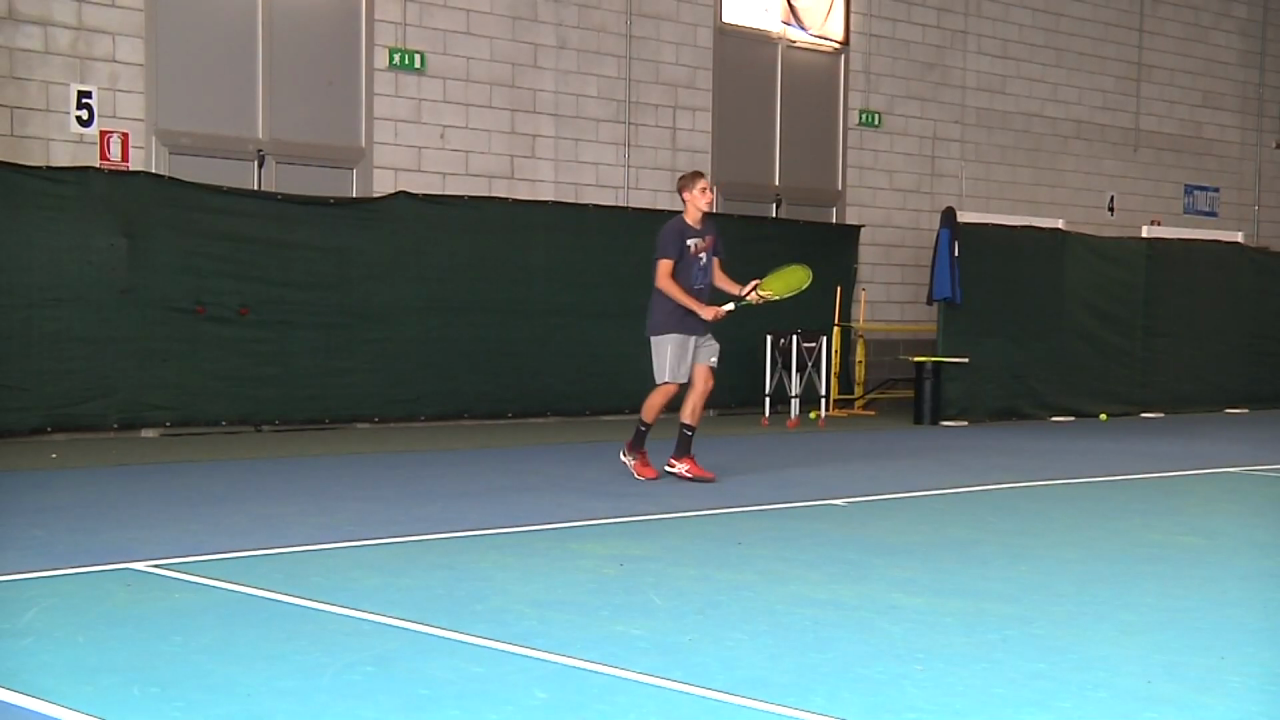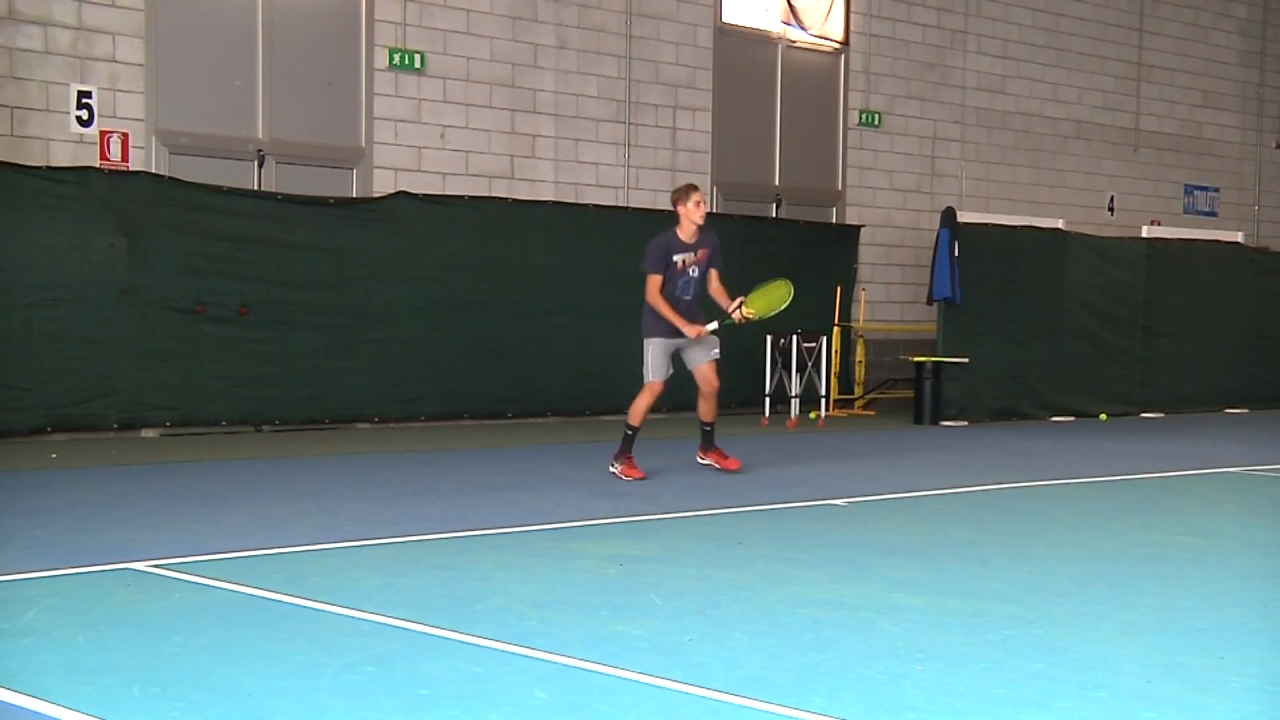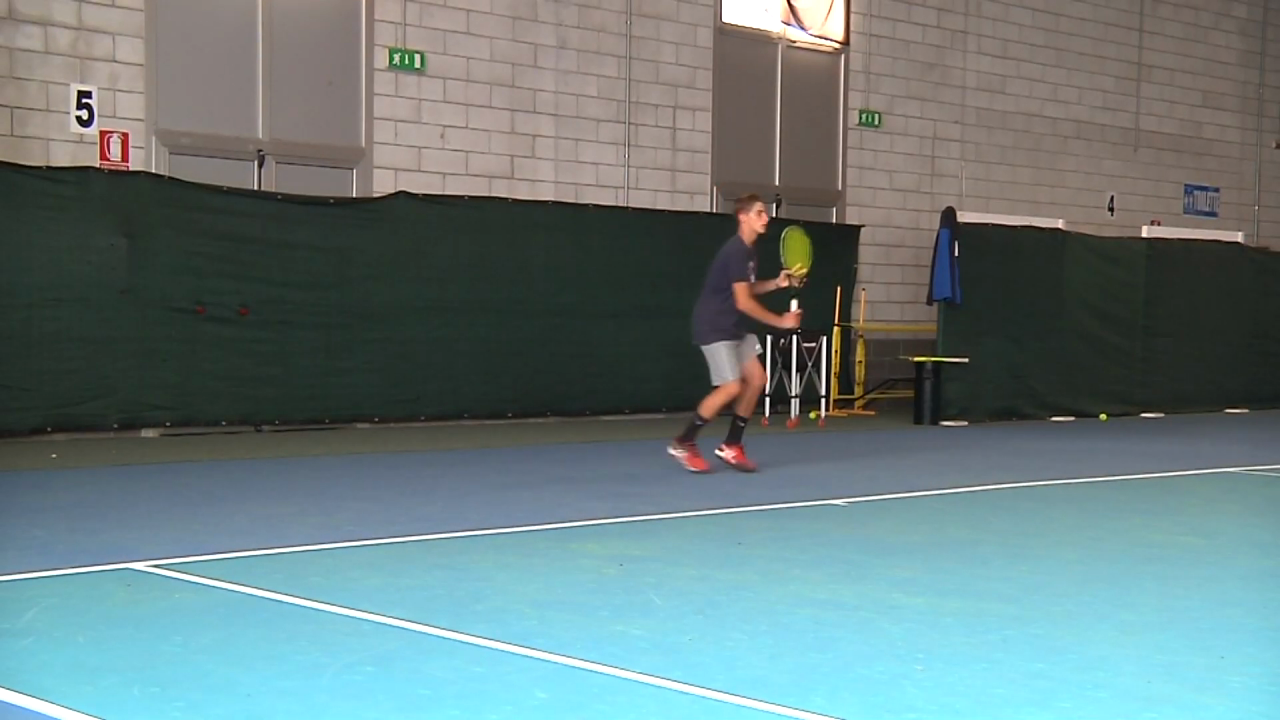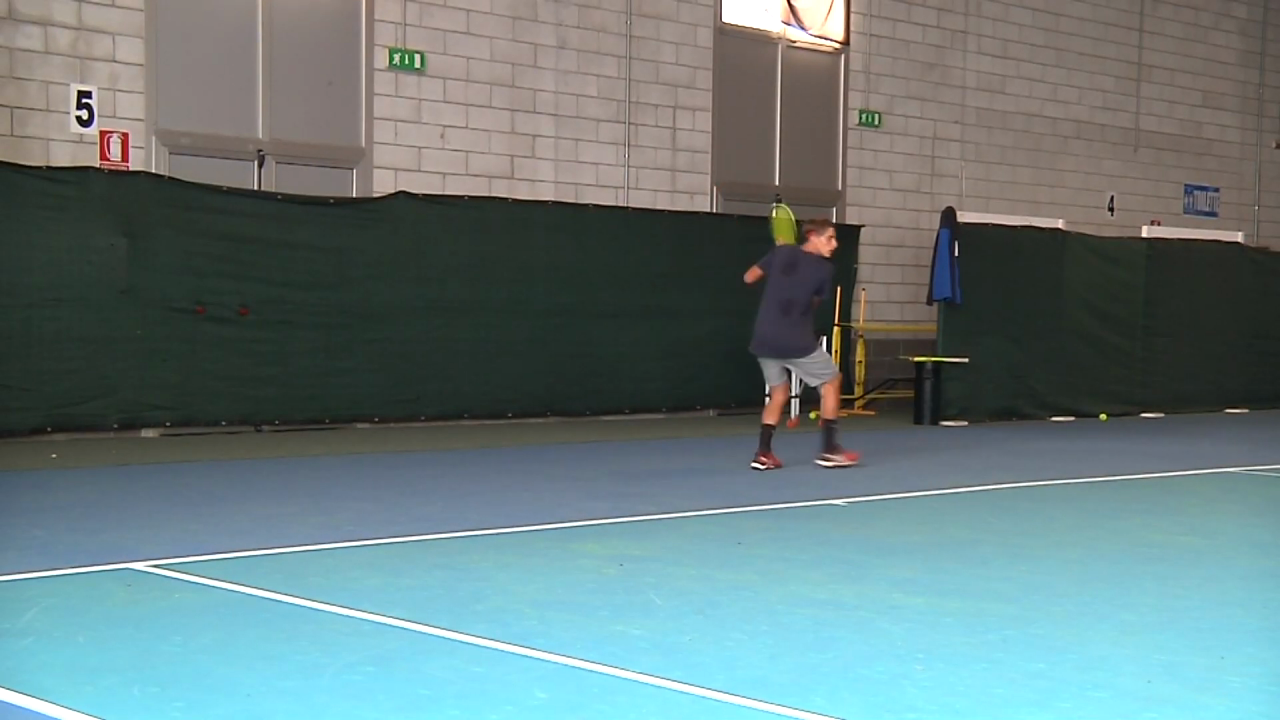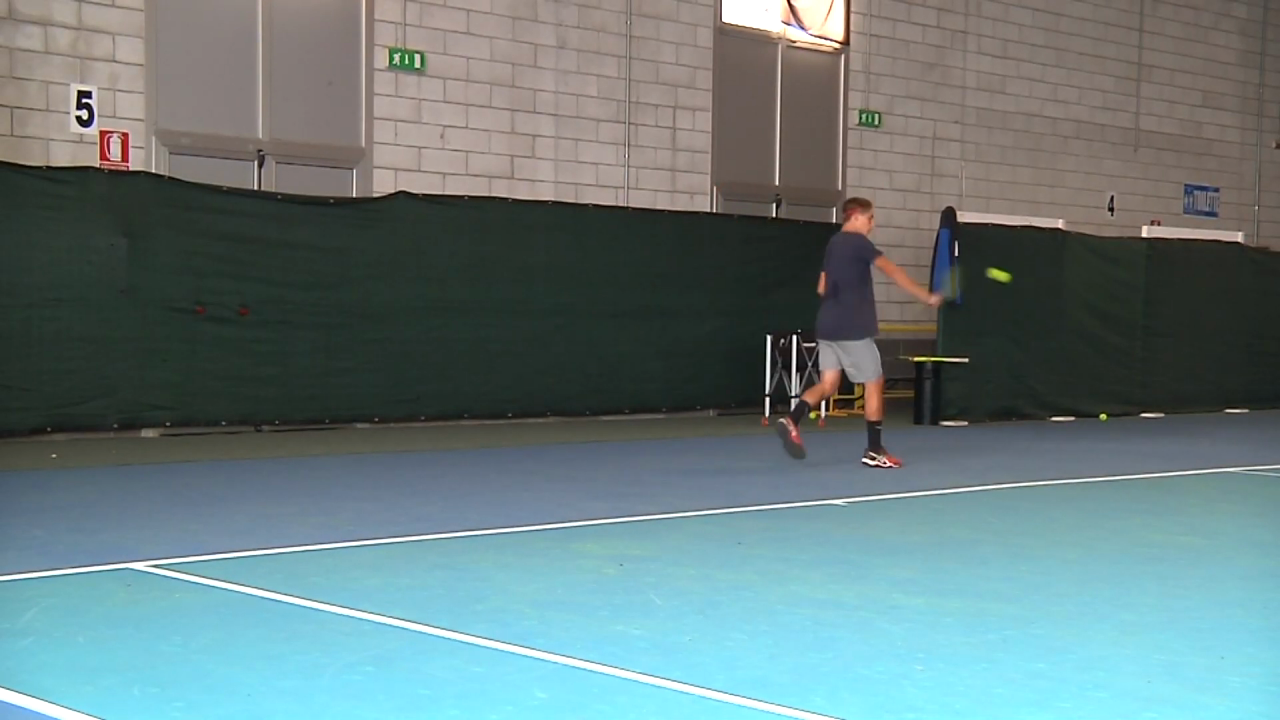
dt=0.4s
person 1, frame 1
left shoulder: (710, 230)
right shoulder: (673, 230)
left elbow: (716, 275)
right elbow: (662, 279)
left wrist: (742, 291)
right wrist: (700, 308)
left hip: (697, 324)
right hip: (669, 321)
left knee: (703, 384)
right knee: (669, 386)
left ankle: (680, 459)
right ankle: (634, 449)
person 1, frame 2
left shoulder: (710, 241)
right shoulder: (661, 244)
left elbow: (714, 284)
right elbow: (651, 294)
left wrist: (730, 306)
right wrist: (684, 326)
left hip: (692, 324)
right hip: (661, 326)
left knee: (711, 384)
right knee: (654, 387)
left ankle: (708, 449)
right ankle: (623, 457)
person 1, frame 3
left shoulder: (746, 249)
right shoulder: (737, 251)
right elbow: (743, 302)
left wrist: (777, 283)
right wrist: (779, 321)
left hip: (730, 326)
right hip: (712, 327)
left knee: (757, 379)
right knee: (731, 386)
left ankle: (731, 445)
right ankle: (683, 443)
person 1, frame 4
left shoulder: (780, 252)
right shoulder: (825, 269)
left elbow: (749, 277)
left hip: (763, 338)
right hip: (796, 341)
left knee: (780, 393)
right knee: (832, 381)
left ankle: (763, 453)
right ankle: (829, 450)
person 1, frame 5
left shoulder: (835, 242)
right shoulder: (857, 241)
right elbow: (892, 270)
right wrist: (925, 296)
left hip: (827, 324)
right hip: (853, 328)
left knee: (827, 384)
right knee: (874, 384)
left ankle: (792, 419)
right ankle: (874, 451)
